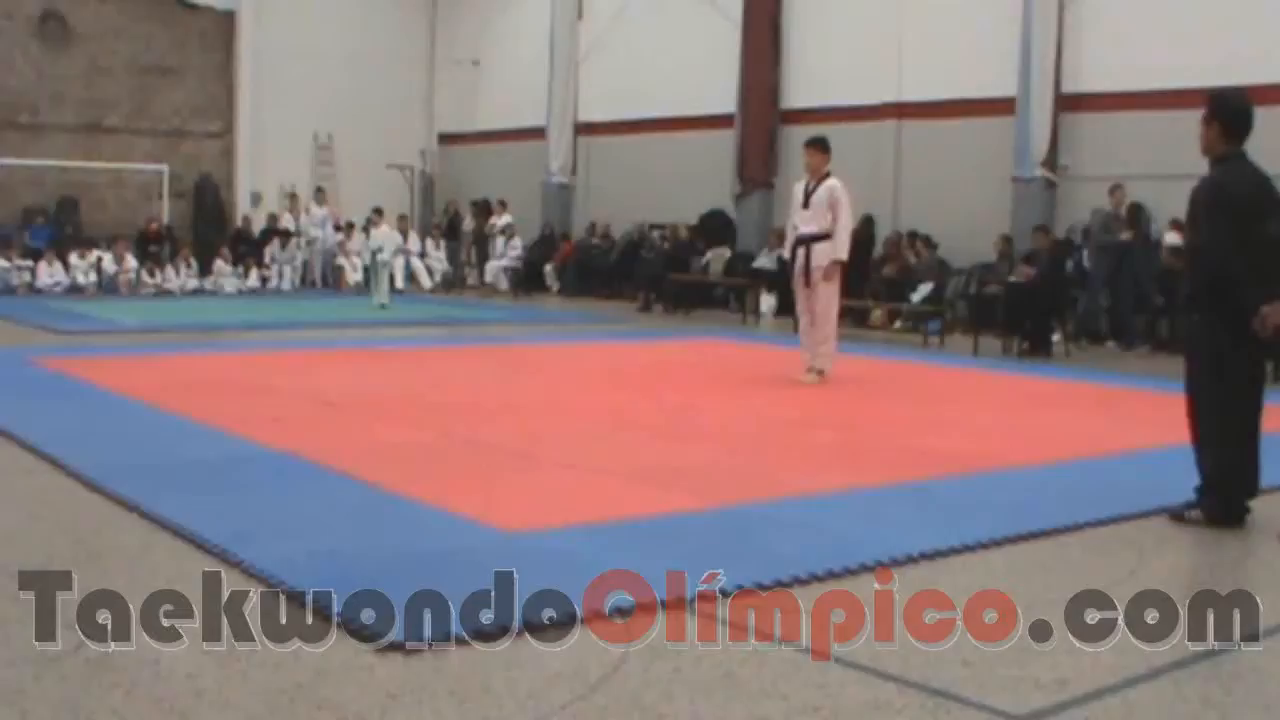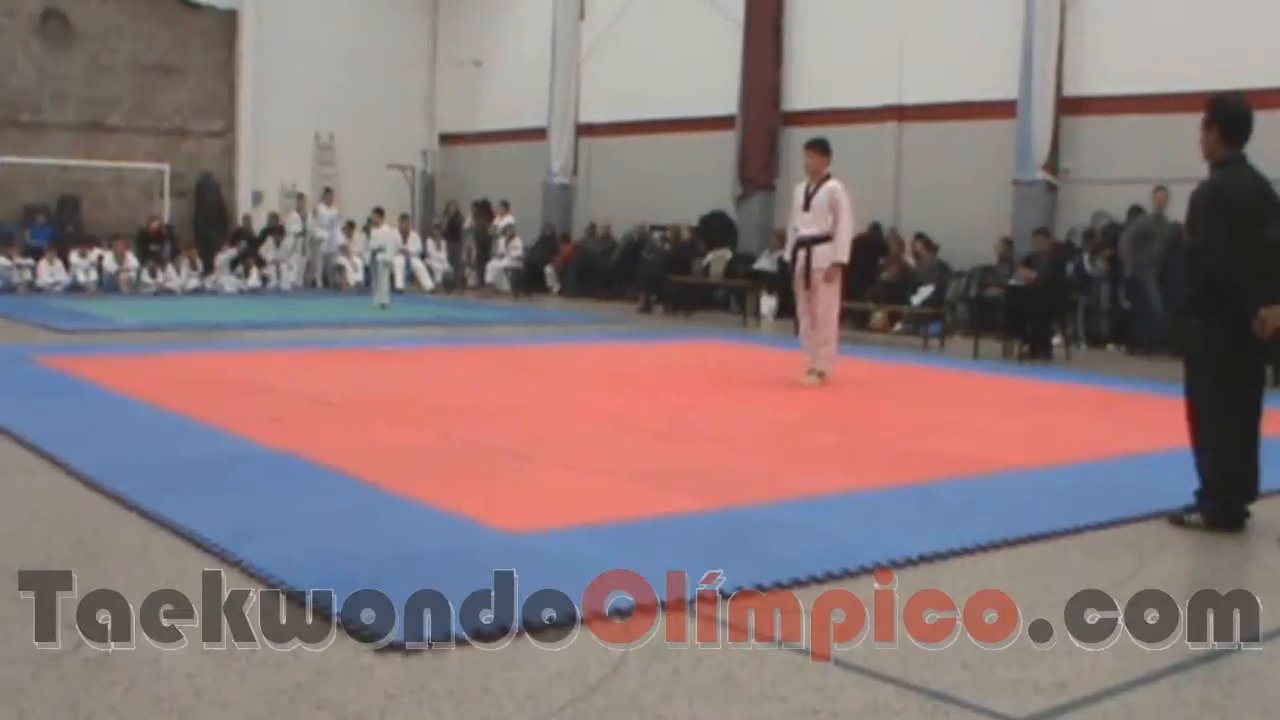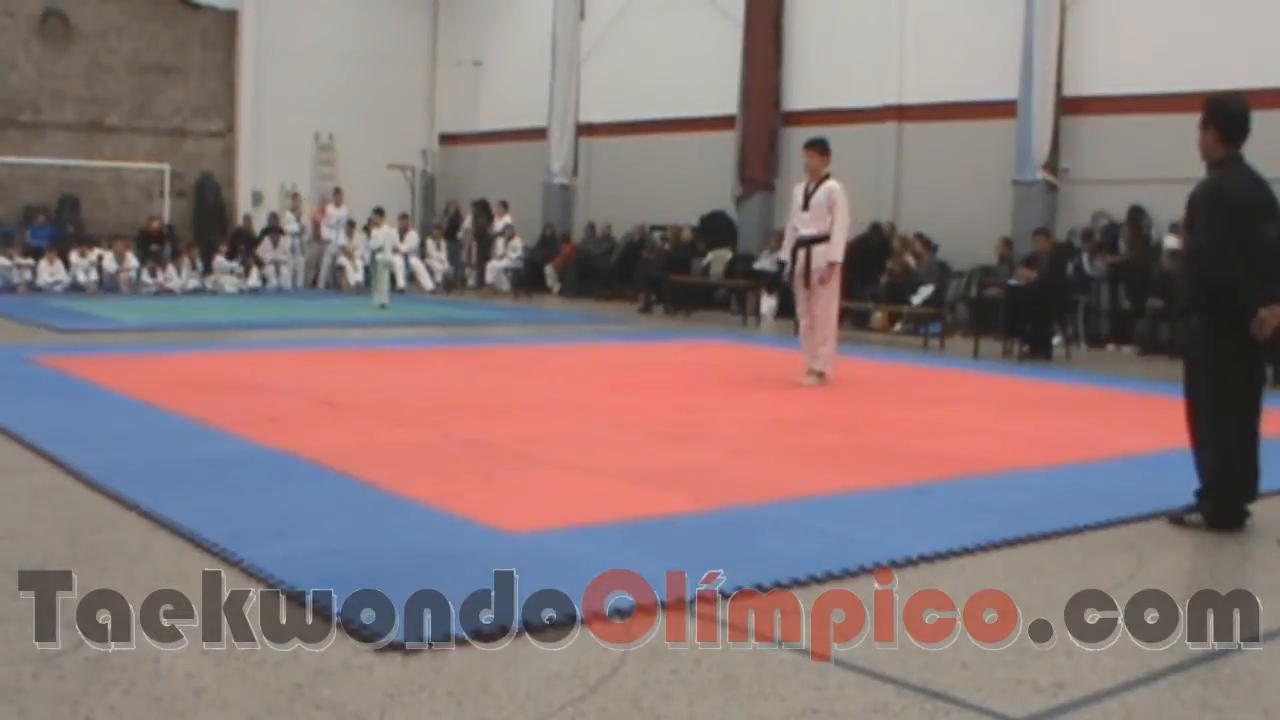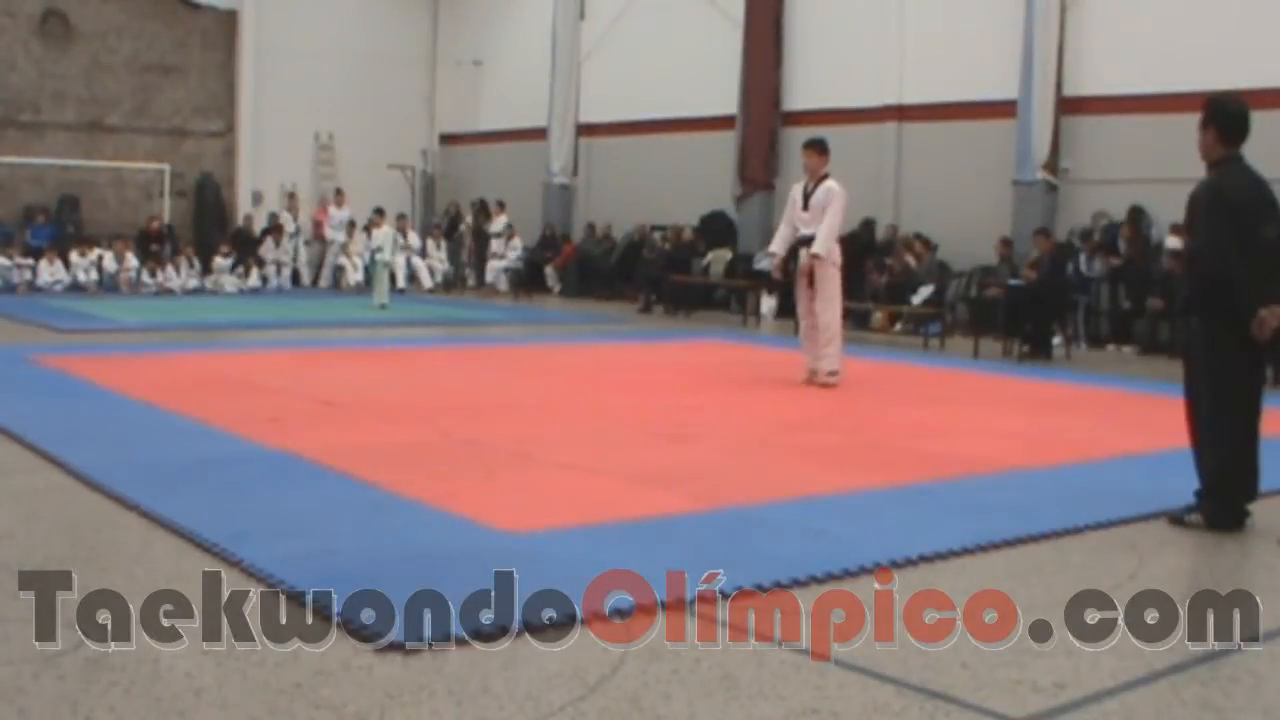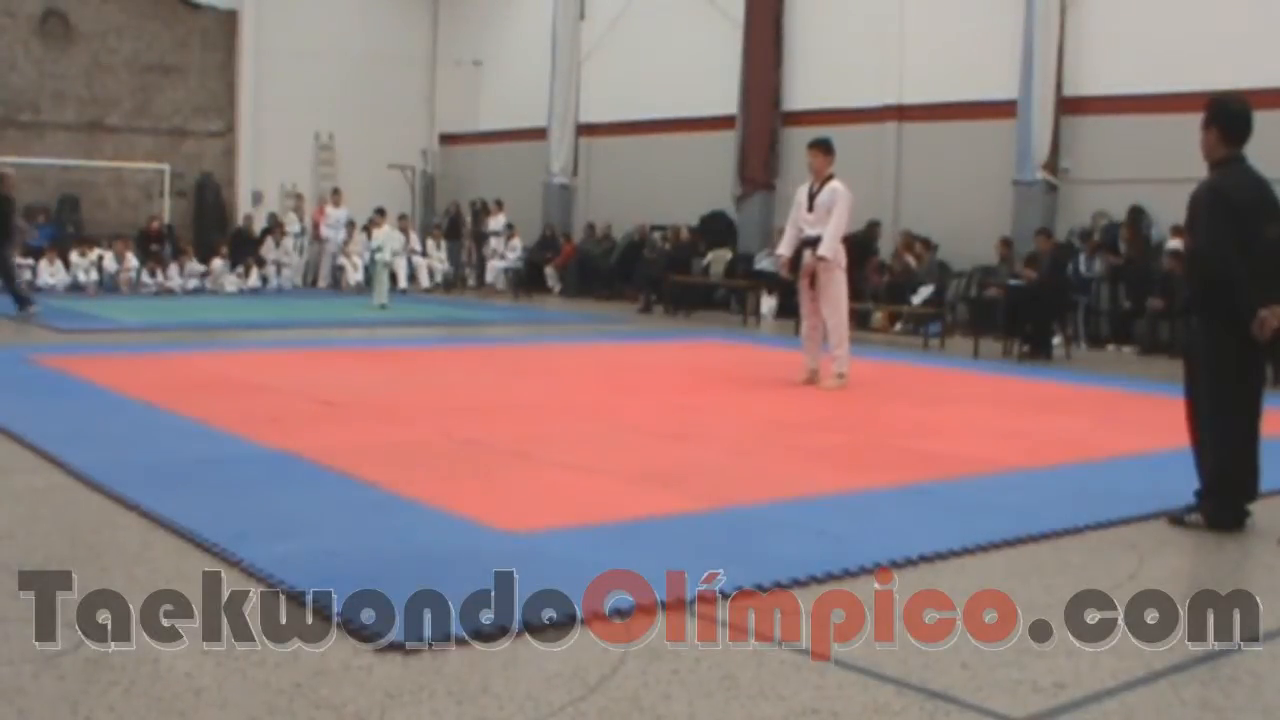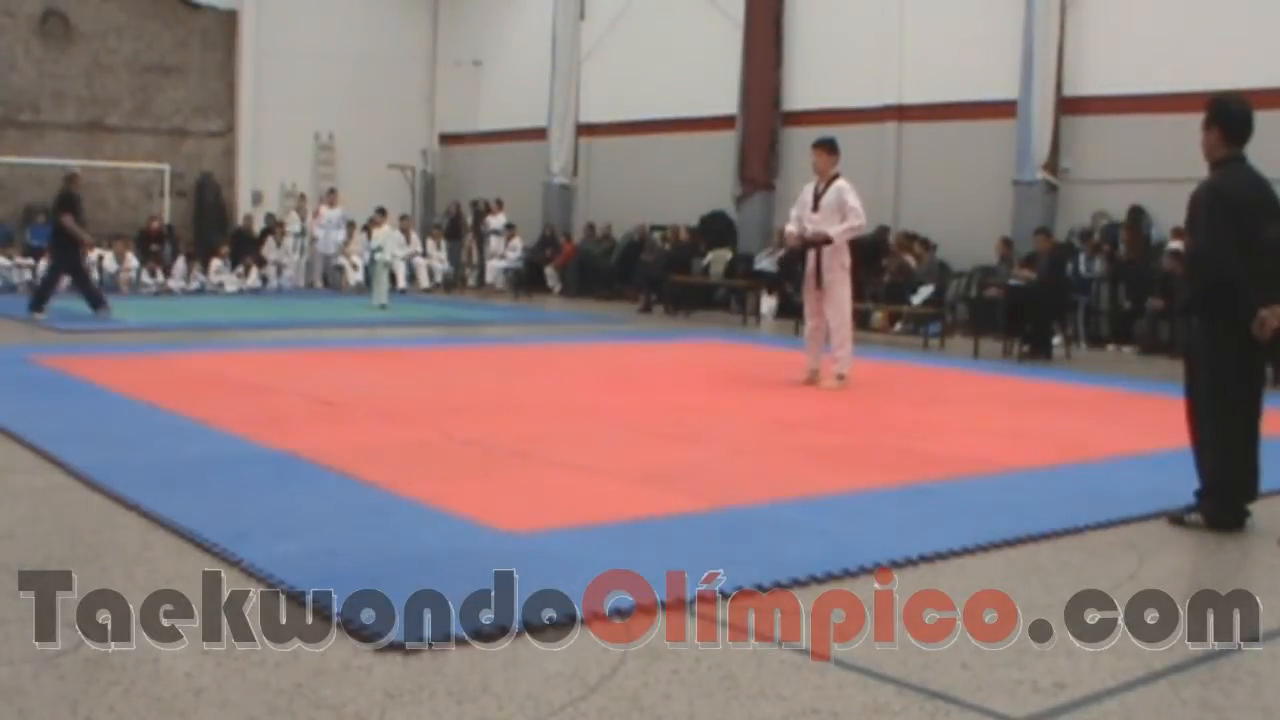
dt=0.5s
person 1, frame 1
left shoulder: (1213, 188)
left elbow: (1211, 258)
left hip: (1218, 313)
left knee: (1214, 407)
right knee: (1241, 403)
left ankle: (1221, 501)
right ankle: (1235, 495)
person 1, frame 2
left shoulder: (1212, 192)
left elbow: (1209, 262)
left hip: (1218, 316)
left knee: (1213, 410)
right knee: (1241, 407)
left ankle: (1220, 506)
right ankle: (1235, 499)
person 1, frame 3
left shoulder: (1211, 191)
left elbow: (1210, 261)
left hip: (1217, 316)
left knee: (1213, 411)
right knee: (1240, 408)
left ankle: (1219, 505)
right ankle: (1234, 499)
person 1, frame 4
left shoulder: (1211, 192)
left elbow: (1210, 261)
left hip: (1218, 317)
left knee: (1214, 410)
right knee: (1241, 408)
left ankle: (1220, 505)
right ankle: (1235, 499)
person 1, frame 5
left shoulder: (1212, 192)
left elbow: (1211, 262)
left hip: (1218, 317)
left knee: (1214, 411)
right knee: (1240, 408)
left ankle: (1220, 506)
right ankle: (1234, 499)
person 1, frame 6
left shoulder: (1213, 192)
left elbow: (1210, 262)
left hip: (1219, 317)
left knee: (1214, 410)
right knee: (1241, 408)
left ankle: (1220, 505)
right ankle: (1235, 499)
person 2, frame 1
left shoulder: (835, 188)
right shoulder: (799, 188)
left elbow: (843, 226)
left wrist: (836, 260)
right wrist: (790, 256)
left hip: (824, 254)
right hip: (801, 254)
left knee: (824, 311)
right knee: (804, 311)
left ankle: (821, 365)
right ankle: (812, 362)
person 2, frame 2
left shoulder: (835, 190)
right shoulder: (800, 190)
left elbow: (844, 227)
left wrist: (837, 262)
right wrist: (791, 259)
left hip: (824, 255)
right hip: (802, 255)
left knee: (824, 313)
right knee: (805, 313)
left ankle: (822, 367)
right ankle: (812, 364)
person 2, frame 3
left shoulder: (834, 190)
right shoulder: (799, 190)
left elbow: (839, 229)
left wrist: (831, 263)
right wrist: (788, 261)
left hip: (823, 256)
right hip: (801, 256)
left knee: (824, 314)
right knee: (804, 314)
left ankle: (821, 368)
right ankle: (812, 365)
person 2, frame 4
left shoulder: (833, 190)
right shoulder: (797, 190)
left elbow: (829, 227)
right elbow: (788, 224)
left wrist: (813, 257)
right wrist: (779, 255)
left hip: (825, 256)
right hip: (801, 254)
left knee: (827, 313)
right knee: (805, 314)
left ankle: (831, 369)
right ankle: (813, 367)
person 2, frame 5
left shoulder: (838, 191)
right shoulder: (803, 191)
left elbow: (836, 228)
right elbow: (793, 226)
left wrist: (819, 257)
right wrist: (785, 255)
left hip: (829, 257)
right hip: (805, 256)
left knee: (834, 314)
right knee: (809, 315)
left ankle: (840, 372)
right ankle: (812, 368)
person 2, frame 6
left shoulder: (843, 189)
right shoulder: (808, 190)
left elbow: (858, 221)
right elbow: (796, 218)
left wrist: (829, 234)
right wrist: (792, 233)
left hip: (834, 255)
right hip: (812, 256)
left knee: (837, 315)
right knee: (812, 315)
left ankle: (841, 372)
right ankle: (813, 369)
